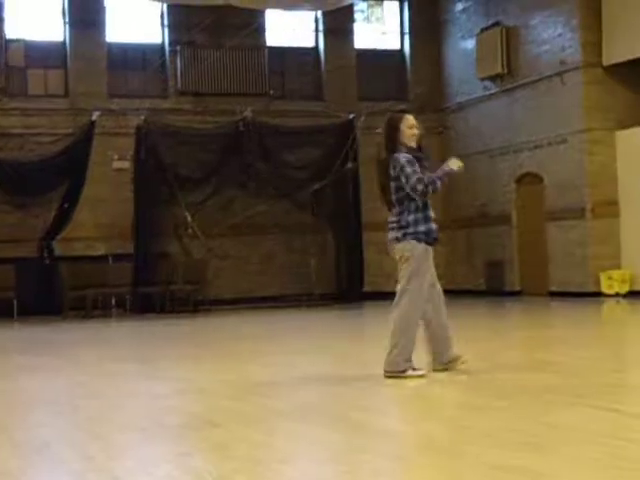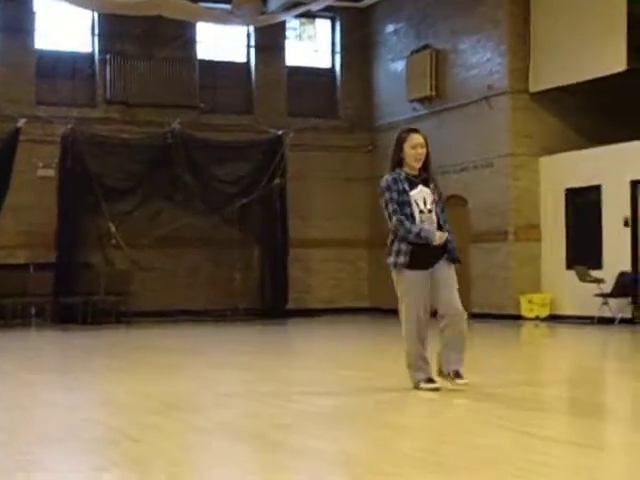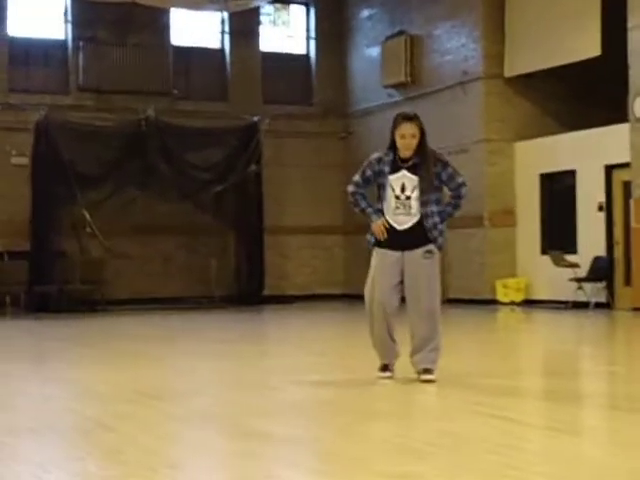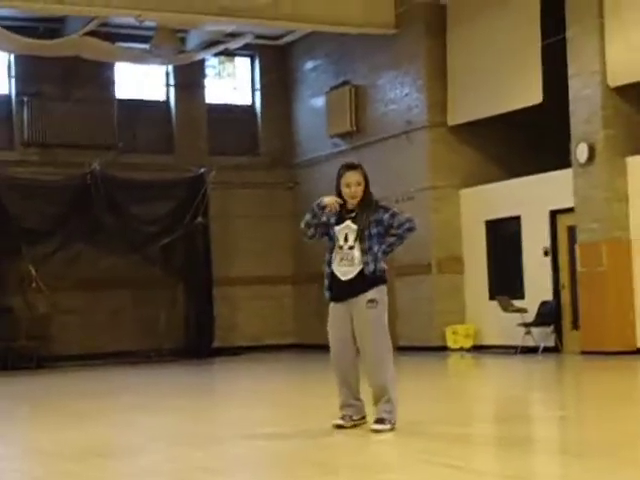
dt=1s
person 1, frame 1
left shoulder: (403, 160)
right shoulder: (402, 160)
left elbow: (421, 181)
right elbow: (422, 188)
left wrist: (418, 151)
right wrist: (448, 170)
left hip: (407, 237)
right hip: (413, 238)
left knee: (433, 297)
right knee: (411, 300)
left ankle: (443, 355)
right ankle: (397, 363)
person 1, frame 2
left shoulder: (429, 181)
right shoulder: (391, 182)
left elbow: (441, 218)
right elbow: (397, 221)
left wrist: (452, 250)
right wrist: (428, 236)
left hip: (439, 258)
right hip: (409, 260)
left knee: (454, 312)
right knee: (415, 320)
left ankle: (450, 365)
right ankle: (420, 373)
person 1, frame 3
left shoulder: (433, 163)
right shoulder: (380, 162)
left elbow: (460, 189)
right elbow: (354, 189)
left wrist: (439, 220)
right wrist: (373, 216)
left hip: (422, 244)
right hip: (387, 244)
left knee: (424, 306)
right knee: (378, 303)
left ankle: (425, 363)
right ankle: (387, 357)
person 1, frame 4
left shoulder: (376, 212)
right shoulder: (333, 216)
left elbow: (407, 224)
right elbow: (308, 231)
left wrist: (383, 251)
right wrist: (320, 205)
left hip: (368, 290)
right hip: (339, 293)
left knee: (376, 353)
right knee: (341, 355)
left ankle: (386, 412)
right ankle: (352, 410)
